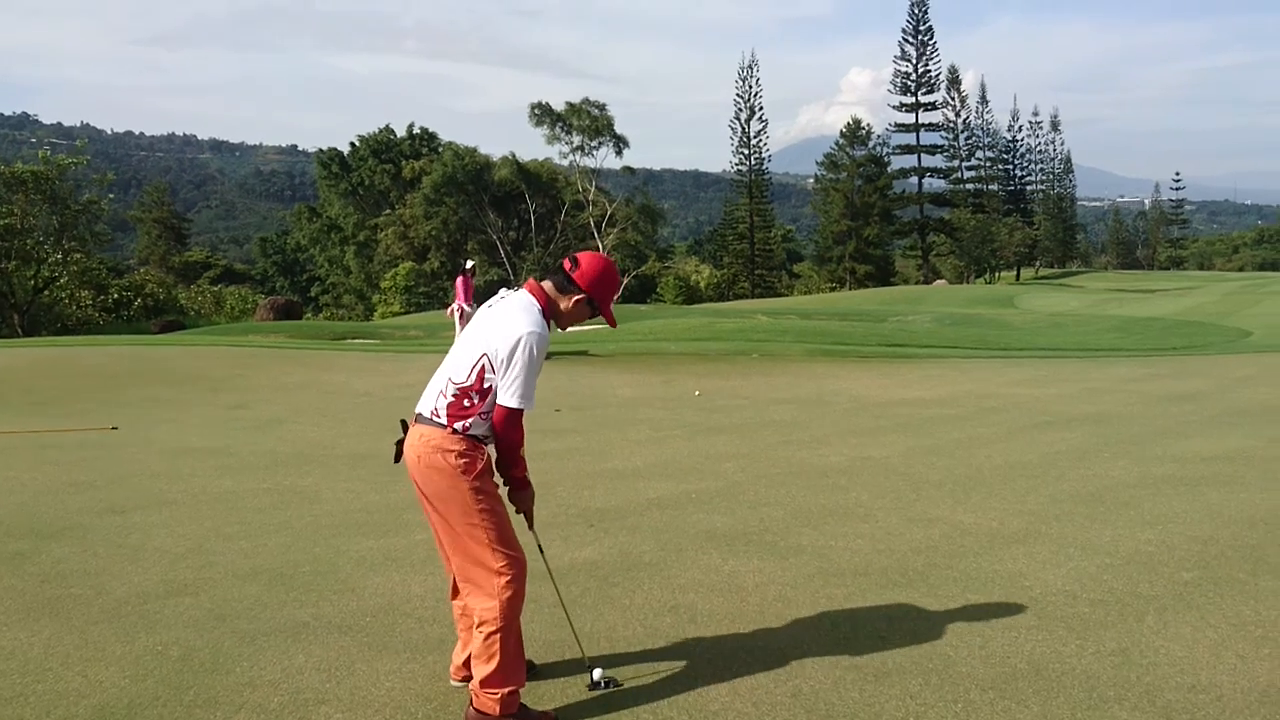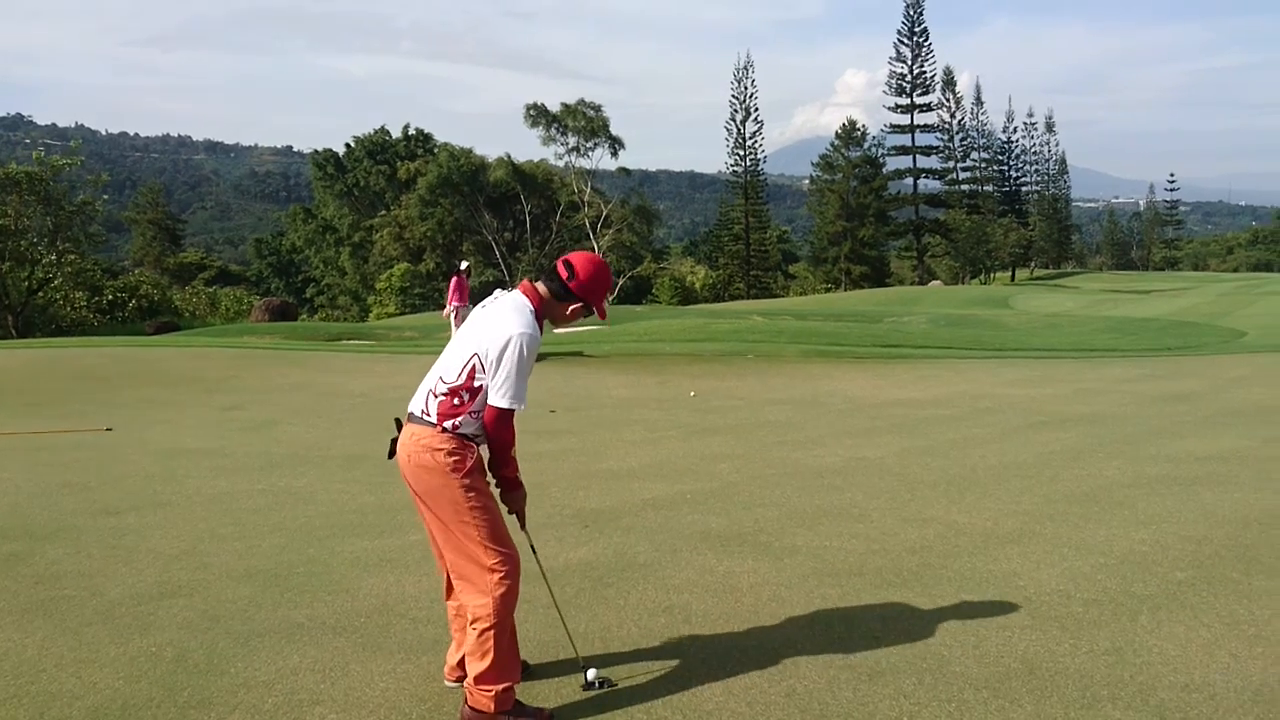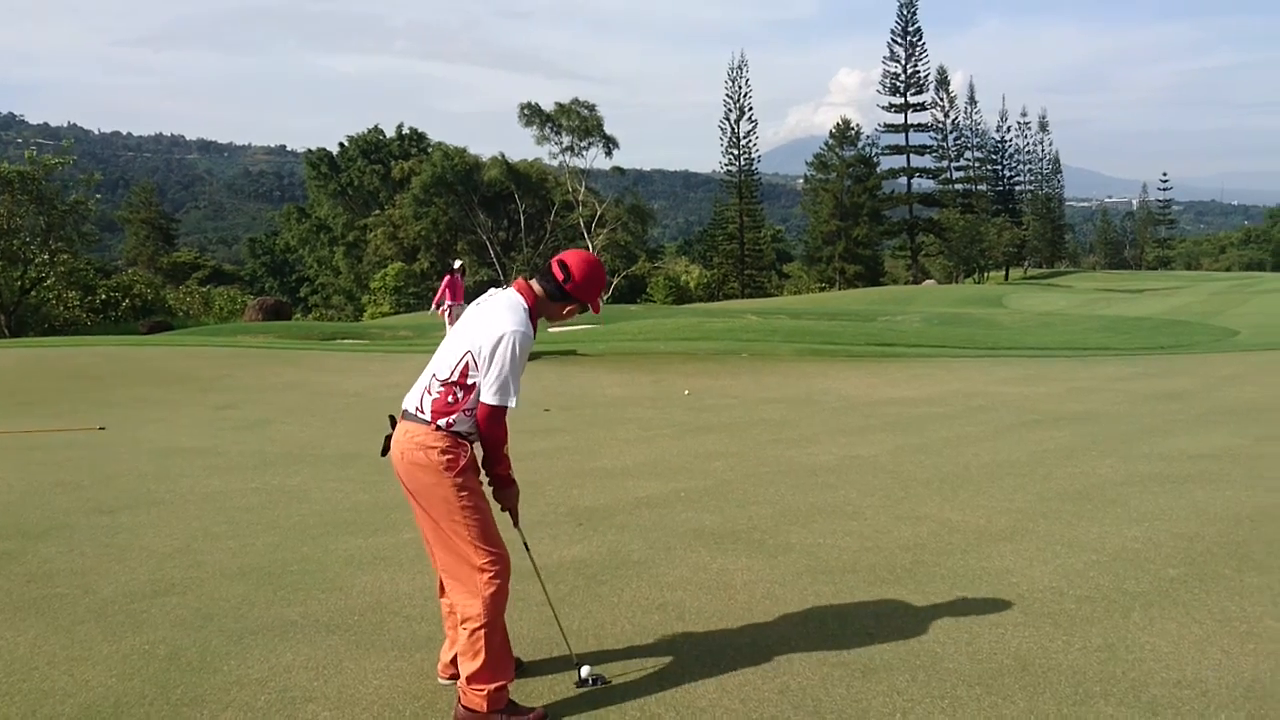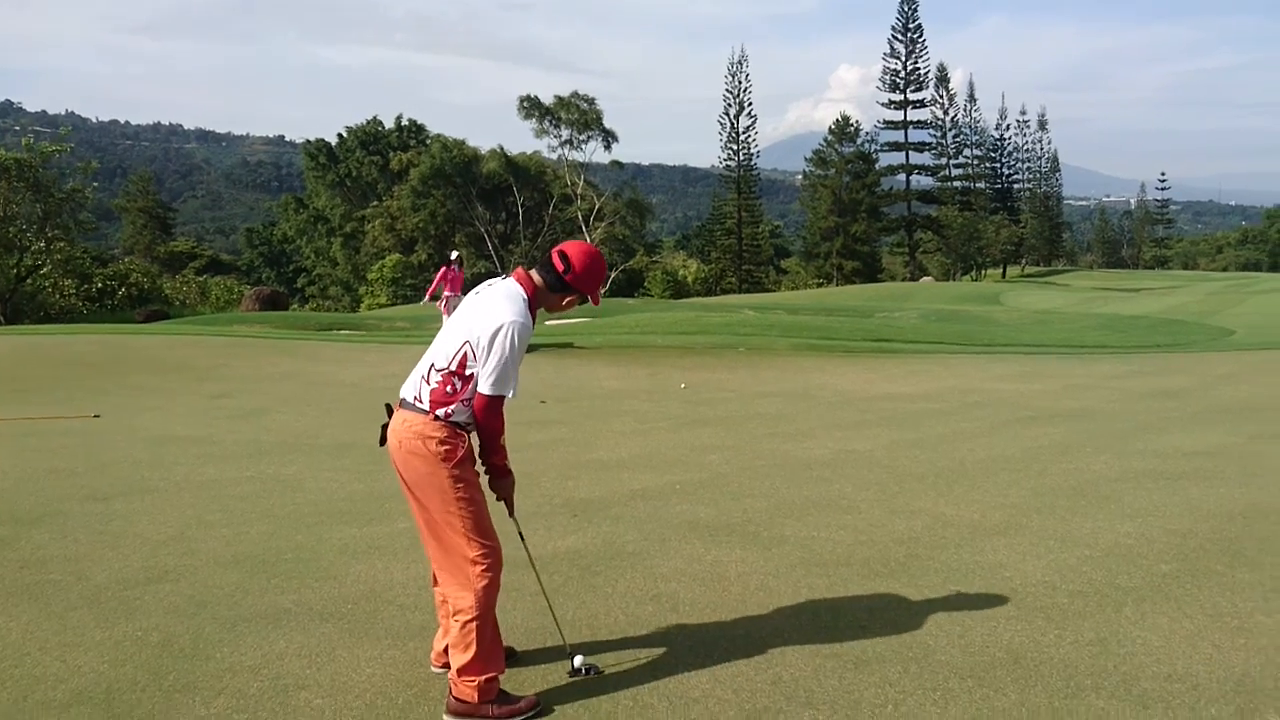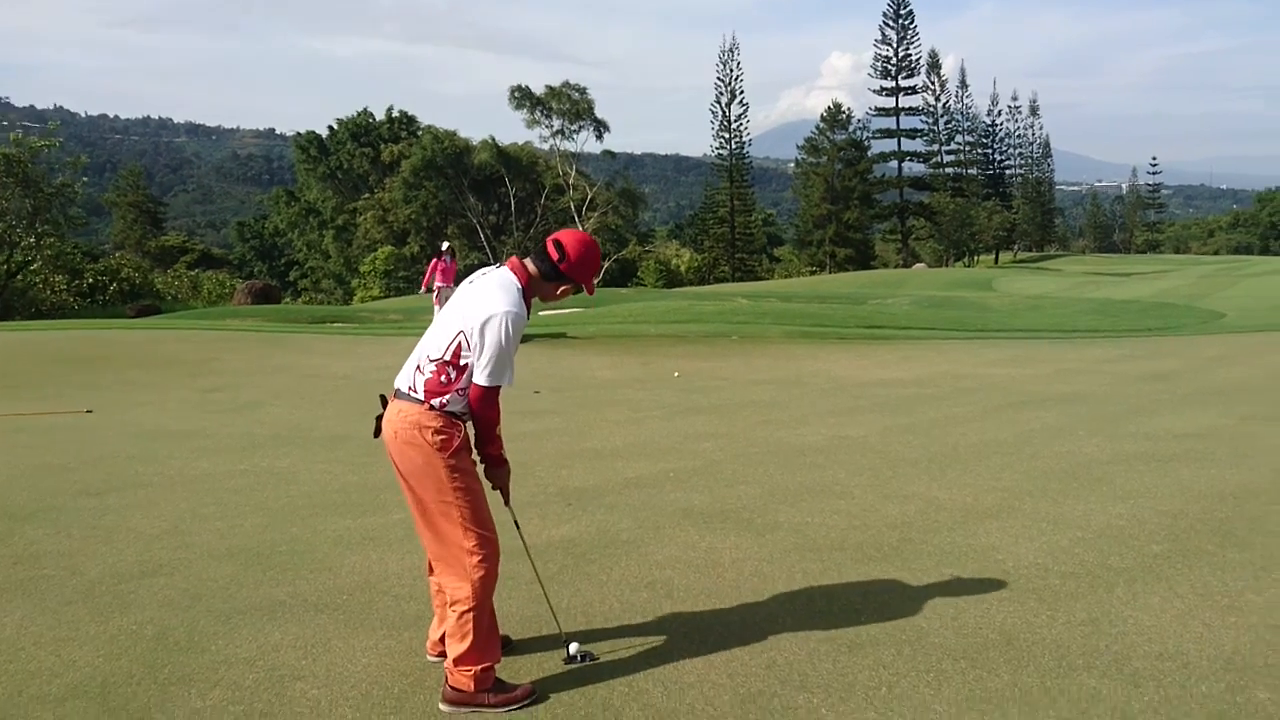
dt=0.1s
person 1, frame 1
left shoulder: (508, 300)
right shoulder: (531, 330)
right elbow: (506, 419)
left wrist: (510, 477)
right wrist: (518, 481)
left hip: (427, 437)
right hip: (451, 450)
left knee: (472, 563)
right knee: (501, 570)
left ankle: (472, 660)
person 1, frame 2
left shoulder: (504, 300)
right shoulder: (522, 331)
right elbow: (497, 419)
left wrist: (502, 477)
right wrist: (510, 482)
left hip: (423, 438)
right hip: (443, 450)
left knee: (467, 560)
right knee: (495, 568)
left ankle: (466, 660)
person 1, frame 3
left shoulder: (498, 298)
right shoulder: (514, 329)
right elbow: (489, 416)
left wrist: (496, 474)
right wrist: (503, 479)
left hip: (417, 435)
right hip: (436, 447)
left knee: (460, 558)
right knee: (485, 567)
left ankle: (459, 658)
person 1, frame 4
left shoulder: (496, 286)
right shoulder: (513, 320)
right elbow: (487, 406)
left wrist: (493, 465)
right wrist: (500, 470)
left hip: (413, 424)
right hip: (433, 437)
left knee: (454, 551)
right knee: (477, 560)
left ankle: (453, 647)
person 1, frame 5
left shoulder: (490, 275)
right shoulder: (508, 310)
right elbow: (482, 396)
left wrist: (488, 454)
right wrist: (495, 459)
left hip: (407, 414)
right hip: (429, 426)
left knee: (450, 540)
right knee: (473, 550)
left ankle: (449, 635)
right ankle: (468, 680)
